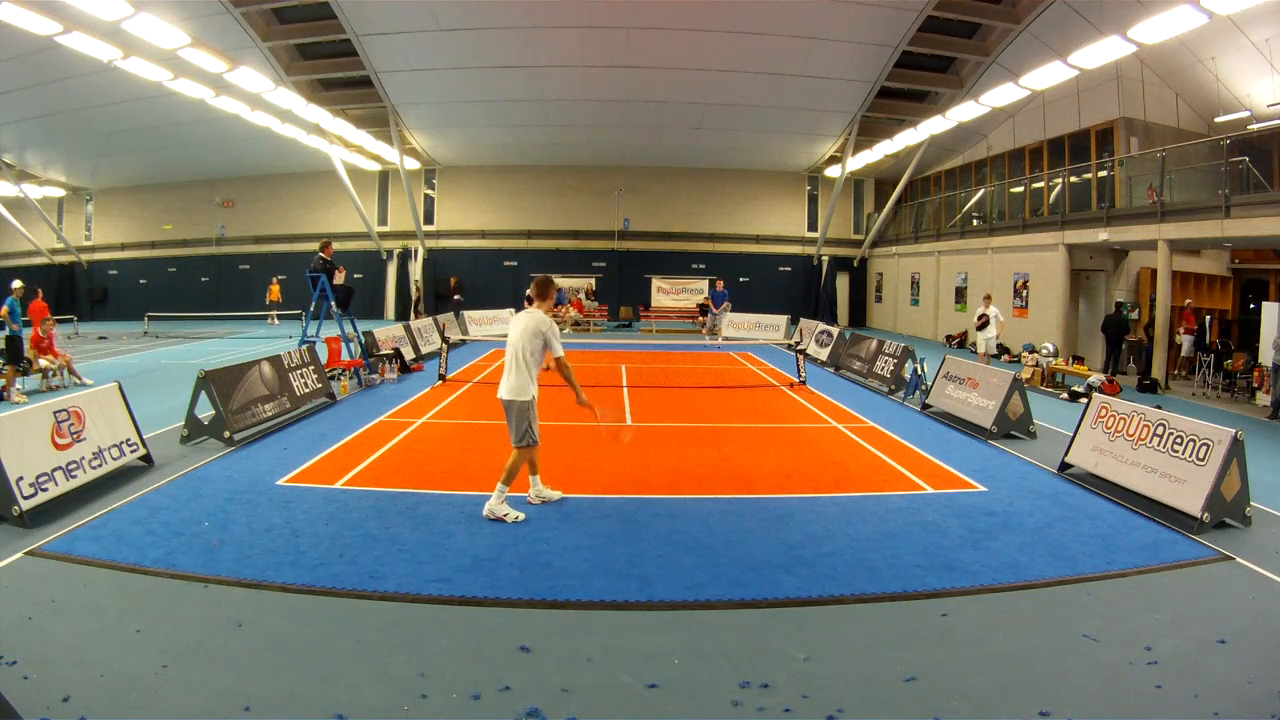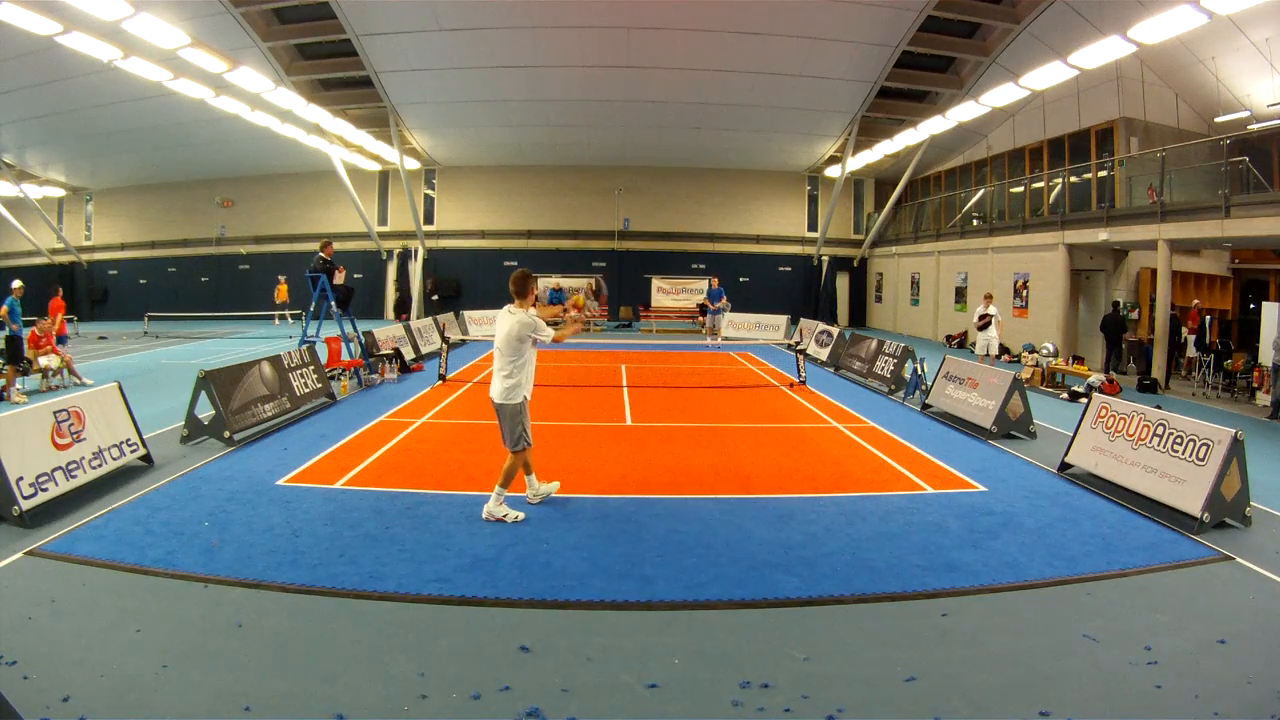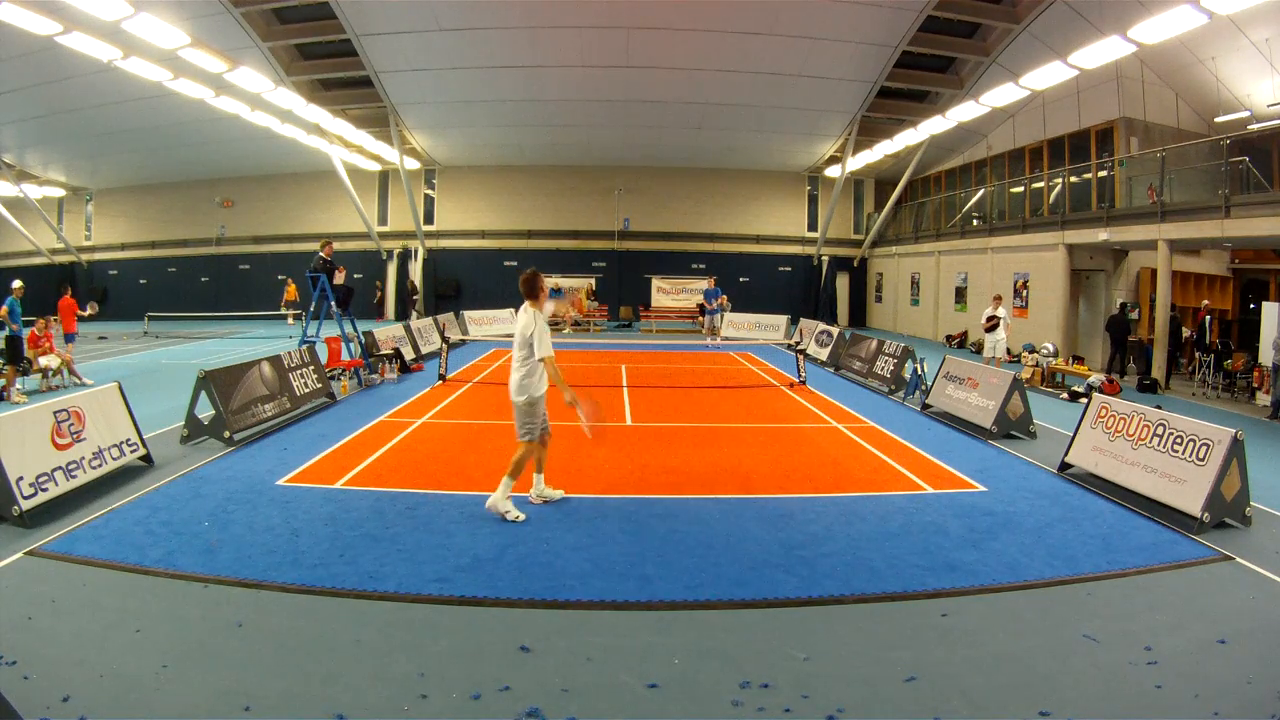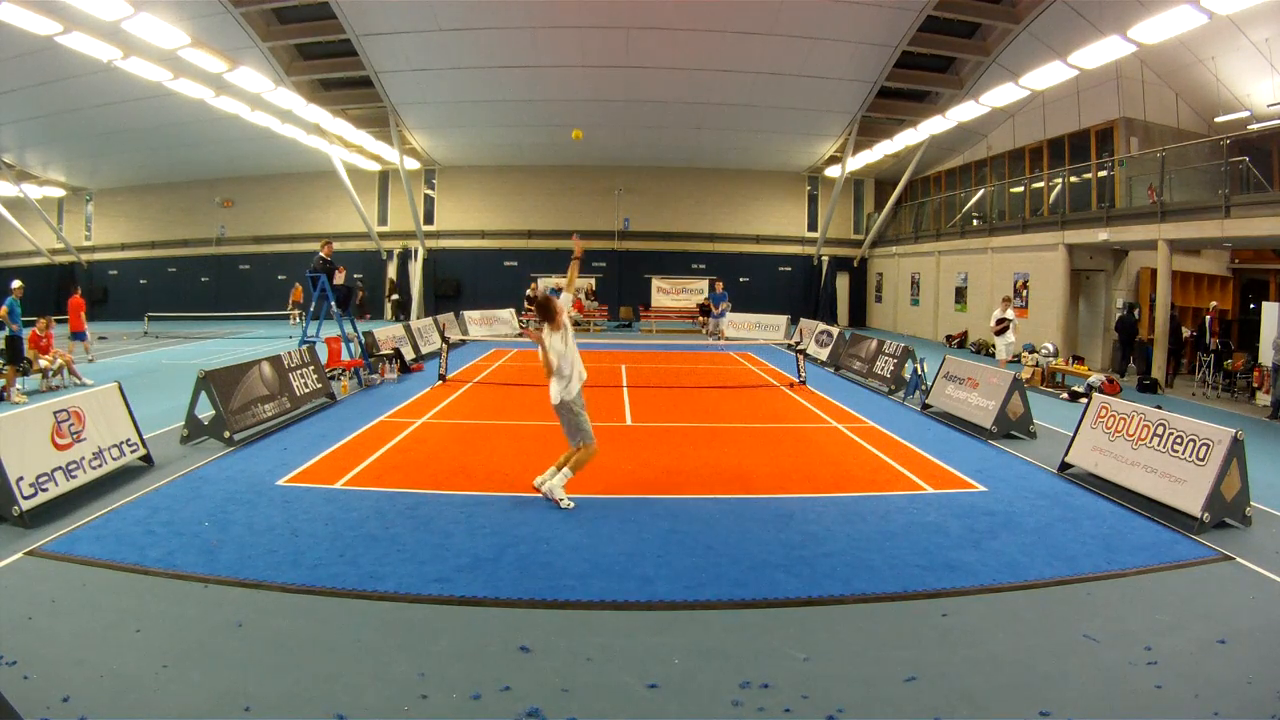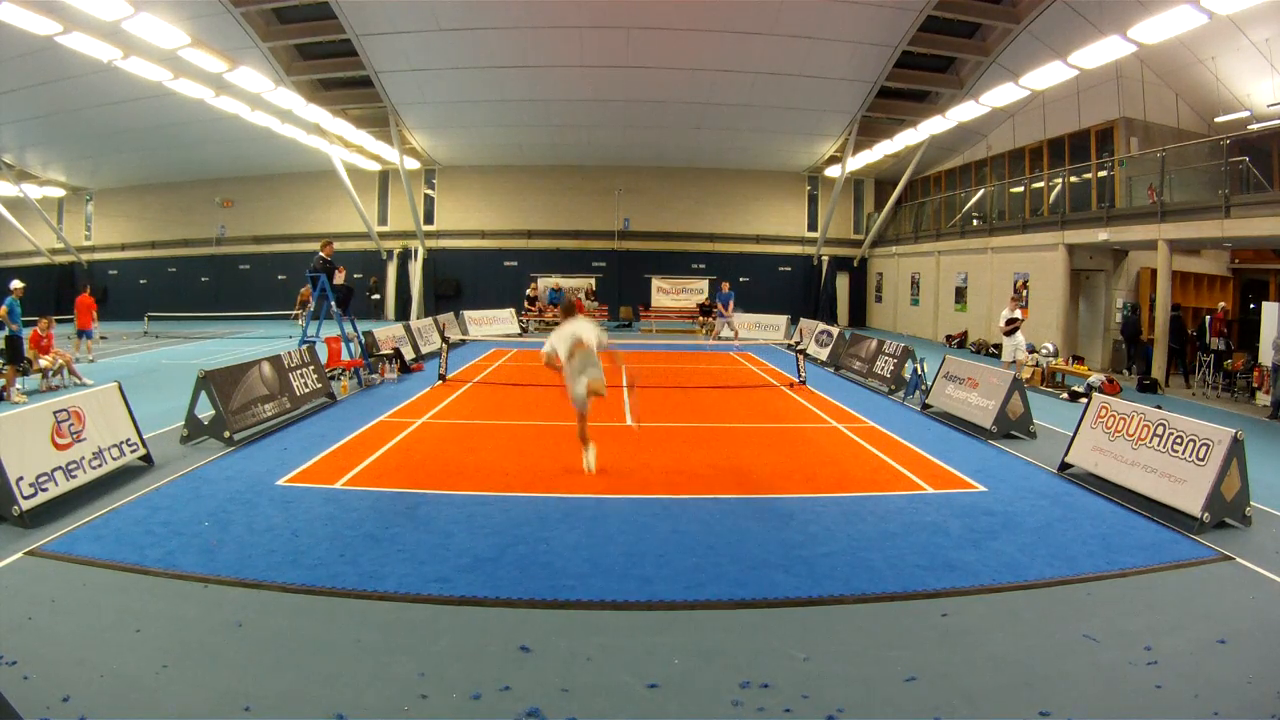
dt=0.5s
person 1, frame 1
left shoulder: (519, 317)
right shoulder: (546, 323)
right elbow: (561, 363)
right wrist: (579, 393)
left hip: (510, 389)
right hip: (521, 392)
left knee: (531, 443)
right knee: (522, 447)
left ankle: (537, 490)
right ankle: (495, 503)
person 1, frame 2
left shoulder: (507, 312)
right shoulder: (528, 324)
left elbow: (538, 312)
right elbow: (556, 338)
left wrist: (564, 308)
right wrist: (574, 327)
left hip: (503, 392)
right hip: (512, 396)
left knee: (522, 445)
right knee: (518, 450)
left ankle: (534, 488)
right ankle: (494, 506)
person 1, frame 3
left shoulder: (529, 308)
right shoulder: (535, 323)
left elbow: (550, 301)
right elbow: (548, 362)
right wrist: (565, 390)
left hip: (533, 389)
right hip: (528, 391)
left knee: (544, 436)
right knee: (530, 444)
left ankle: (539, 489)
right ankle: (500, 497)
person 1, frame 4
left shoulder: (560, 317)
right shoulder: (549, 339)
left elbow: (570, 286)
right elbow: (548, 373)
left wrist: (576, 256)
right wrist: (542, 347)
left hip: (572, 394)
right hip: (567, 398)
left knee: (578, 447)
right knee: (588, 448)
left ankle: (545, 479)
right ankle: (555, 485)
person 1, frame 5
left shoulder: (555, 334)
right shoulder: (588, 325)
left elbow: (546, 358)
right elbow: (608, 350)
right wrist: (619, 361)
left hip: (571, 369)
right hip: (585, 358)
left knee: (582, 417)
right knee: (597, 388)
left ankle: (588, 455)
